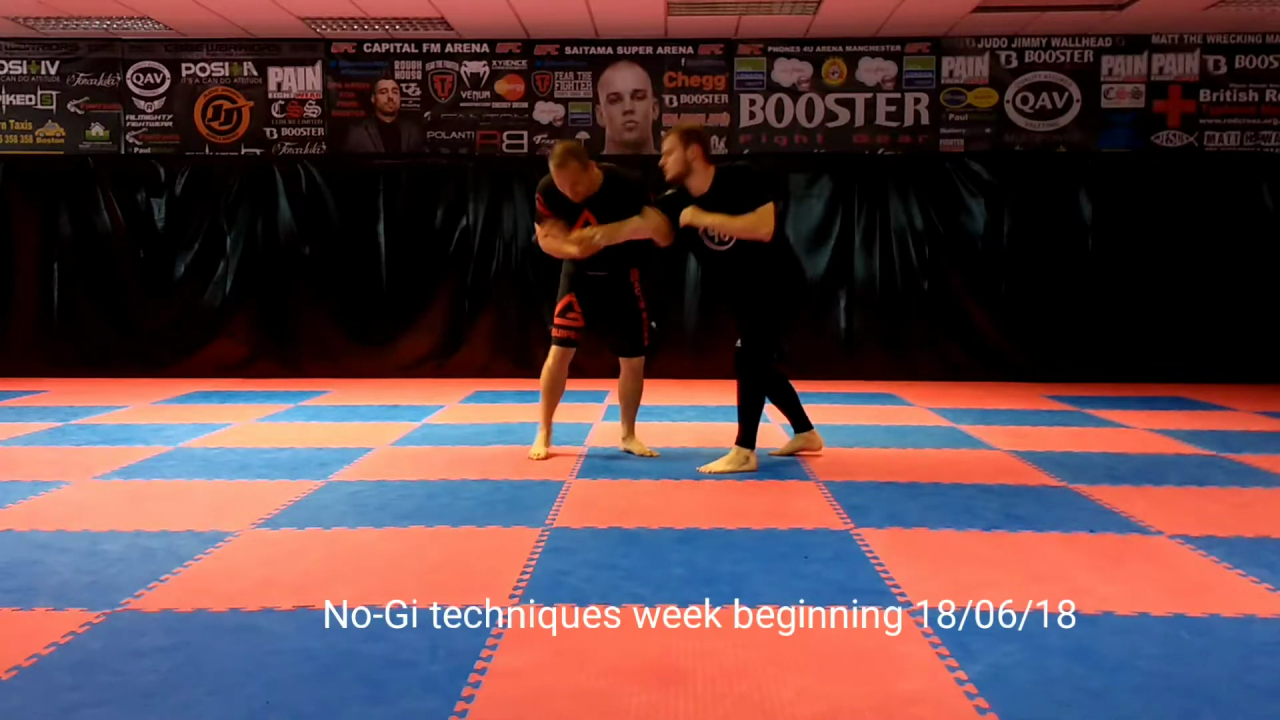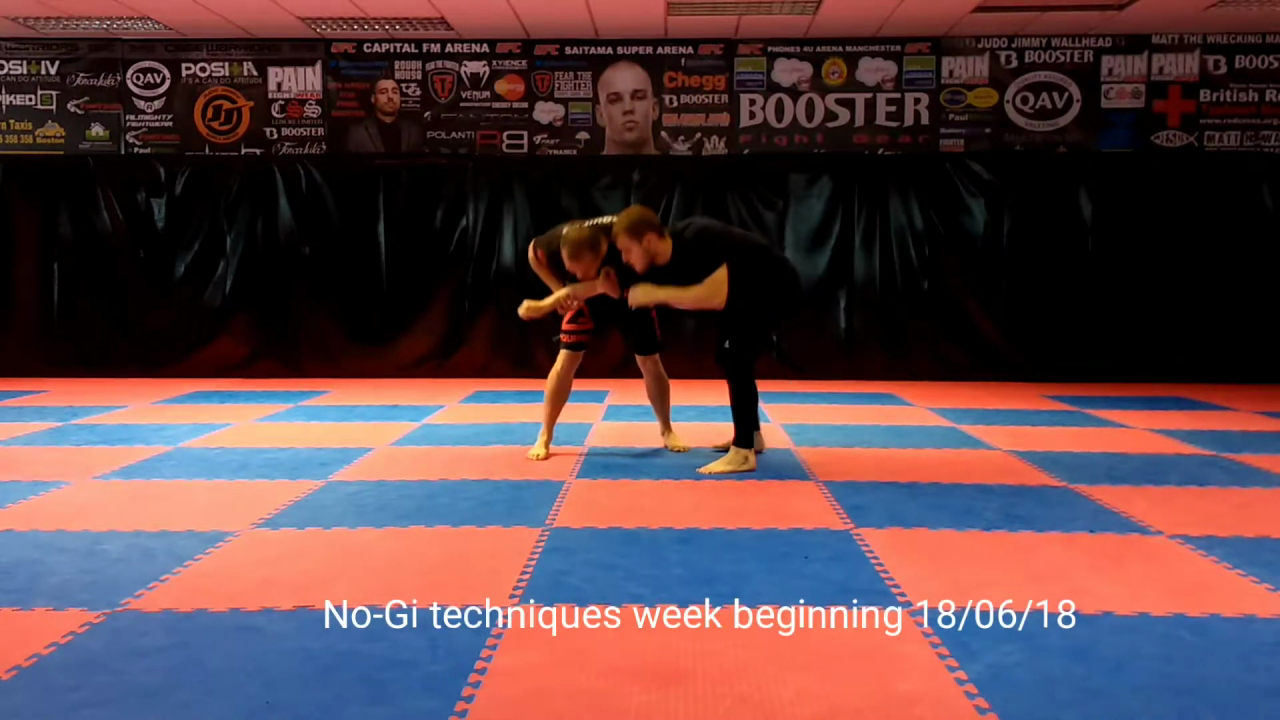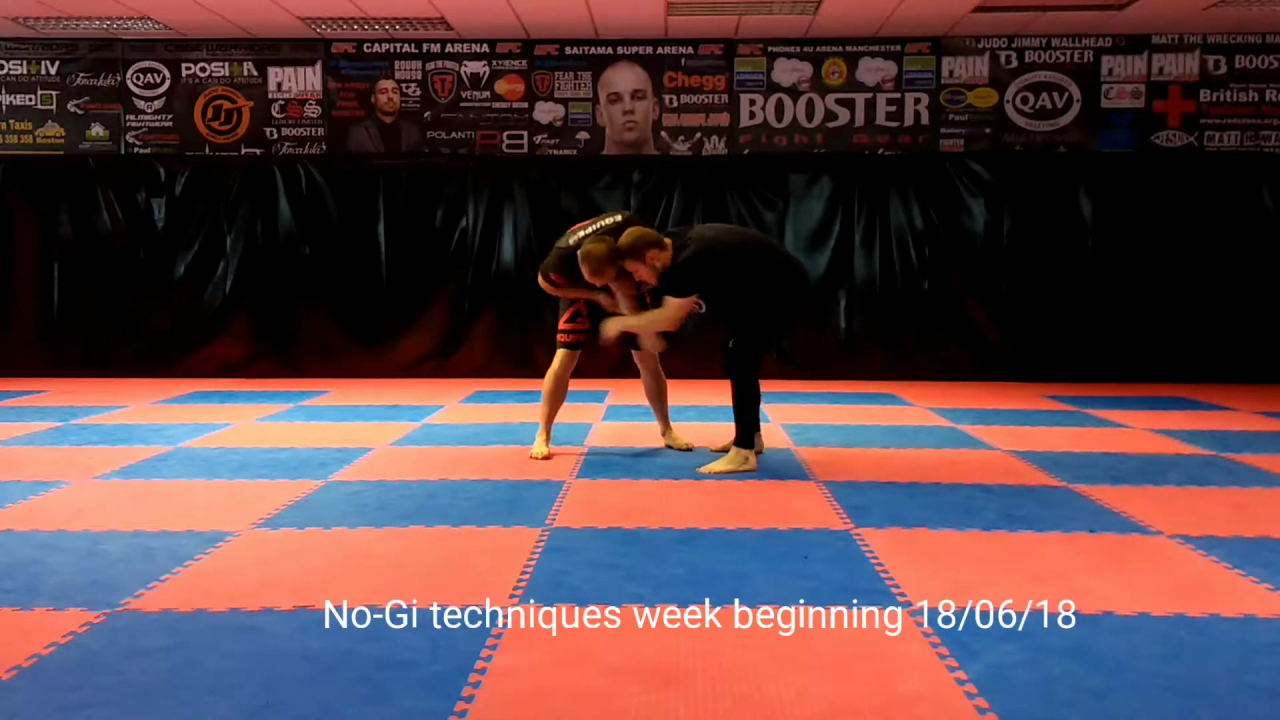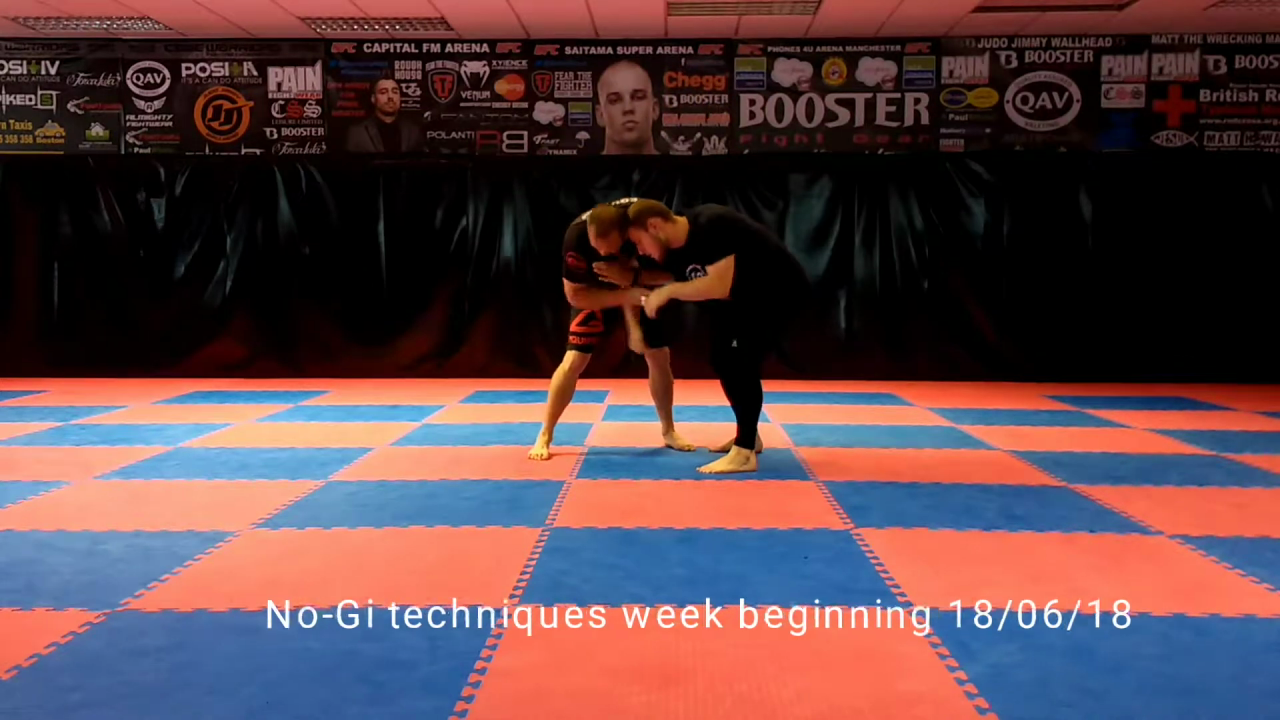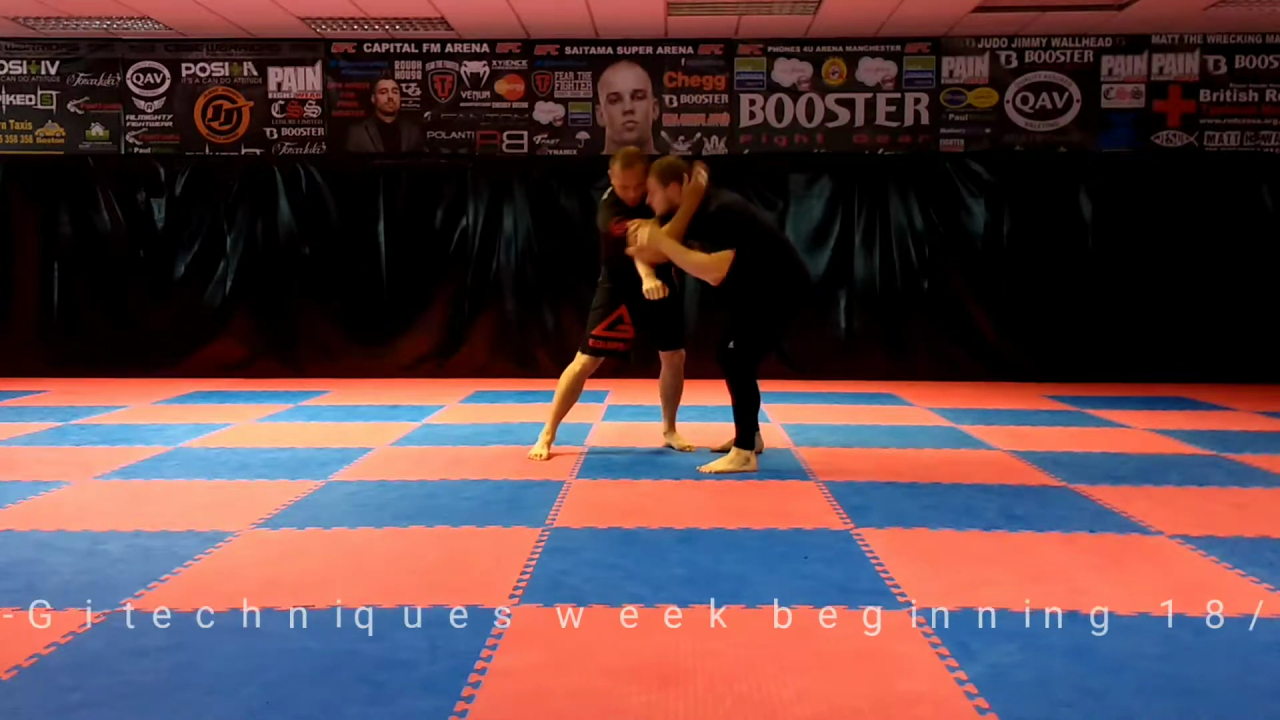
dt=0.4s
person 1, frame 1
left shoulder: (739, 180)
right shoulder: (675, 203)
left elbow: (764, 228)
left wrist: (706, 217)
left hip: (775, 283)
right hip: (743, 291)
left knee: (749, 357)
right knee: (761, 363)
left ankle: (744, 452)
right ankle: (805, 434)
person 1, frame 2
left shoulder: (698, 240)
right shoulder: (657, 265)
left elbow: (716, 296)
left wrist: (658, 294)
left hip: (773, 289)
right hip: (750, 294)
left knee: (736, 357)
right knee: (731, 356)
left ankle: (743, 452)
right ankle: (751, 432)
person 1, frame 3
left shoulder: (692, 259)
right shoulder: (675, 248)
left elbow: (668, 321)
left wrist: (620, 323)
left hip: (784, 288)
right hip: (760, 290)
left knee: (741, 360)
right knee: (736, 359)
left ankle: (744, 453)
right ankle: (751, 436)
person 1, frame 4
left shoulder: (713, 227)
right shoulder: (677, 249)
left elbow: (719, 285)
left wrist: (667, 290)
left hip: (780, 290)
right hip: (753, 296)
left knee: (742, 362)
right knee: (722, 357)
left ankle: (745, 451)
right ankle: (746, 436)
person 1, frame 5
left shoulder: (721, 211)
right shoulder: (695, 212)
left elbow: (714, 273)
left wrist: (664, 242)
right wrist: (647, 240)
left hip: (780, 289)
right hip: (754, 289)
left knee: (740, 362)
right knee: (730, 358)
left ankle: (743, 454)
right ankle: (748, 433)
person 2, frame 1
left shoulder: (625, 185)
right shoulder: (548, 191)
left elbow: (666, 235)
right elbow: (546, 240)
left wrist: (657, 230)
right wrist: (576, 249)
left hip: (622, 275)
right hip: (579, 275)
left knee: (633, 360)
right knee: (561, 352)
left ankle: (628, 435)
right ankle: (544, 434)
person 2, frame 2
right shoulder: (556, 243)
right elbow: (534, 252)
left wrist: (616, 288)
right wrist: (560, 289)
right hip: (580, 294)
left knee: (650, 361)
right knee: (568, 358)
left ankle: (666, 430)
right ankle: (544, 438)
person 2, frame 3
right shoulder: (564, 256)
right elbow: (545, 282)
left wrist: (633, 287)
right wrist: (597, 295)
left hip: (626, 286)
right hip: (578, 290)
left knee: (648, 358)
right knee: (565, 358)
left ankle: (666, 430)
right ankle: (543, 436)
person 2, frame 4
right shoulder: (577, 237)
left elbow: (670, 272)
right elbow: (574, 295)
left wrist: (632, 278)
right wrist: (623, 298)
left hip: (640, 289)
right hip: (597, 293)
left knee: (659, 358)
right knee: (575, 360)
left ankle: (668, 431)
right ankle: (545, 437)
person 2, frame 5
right shoulder: (611, 212)
right wrist: (690, 204)
left hip: (661, 284)
right hip: (619, 289)
left knee: (674, 358)
right knee: (586, 362)
left ankle: (669, 430)
right ankle: (547, 434)
